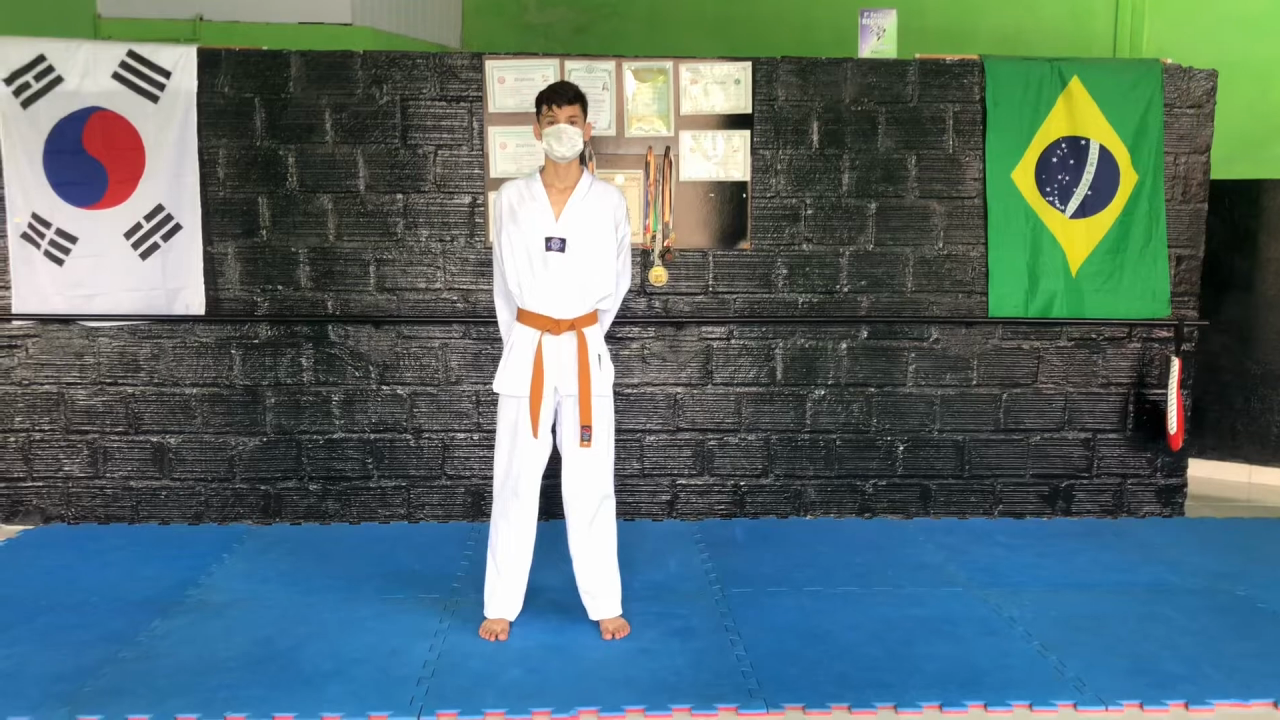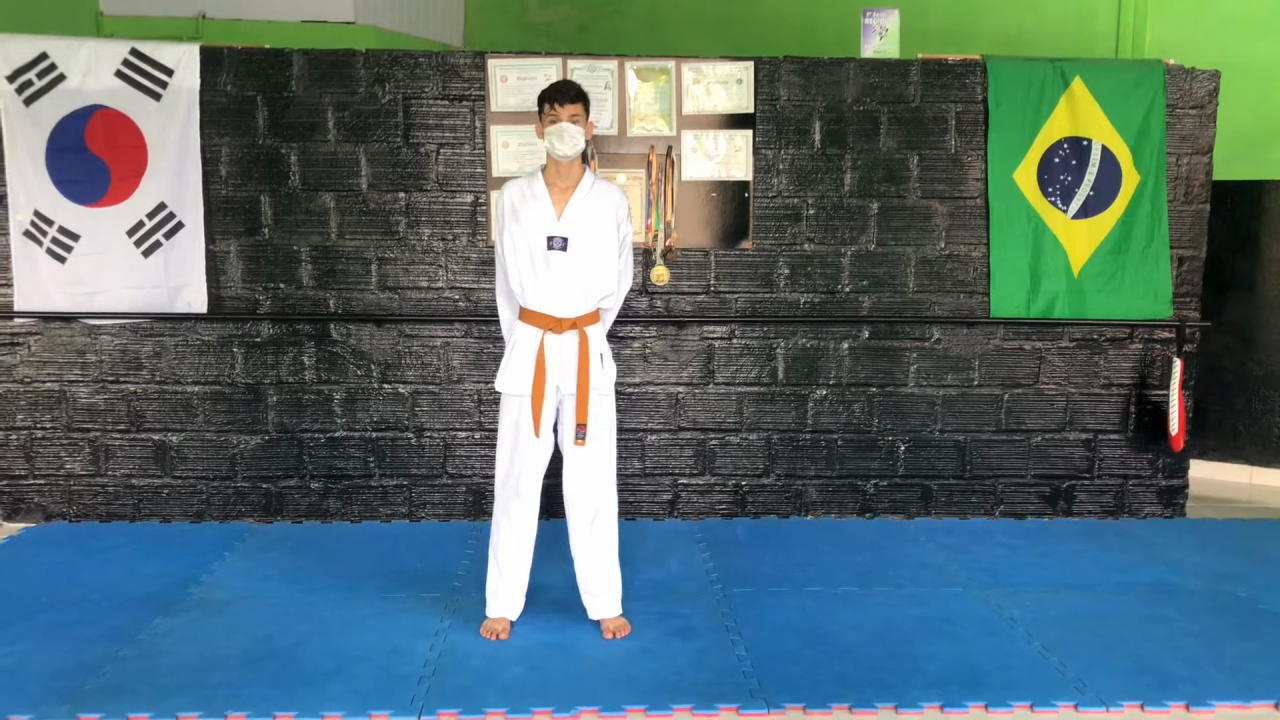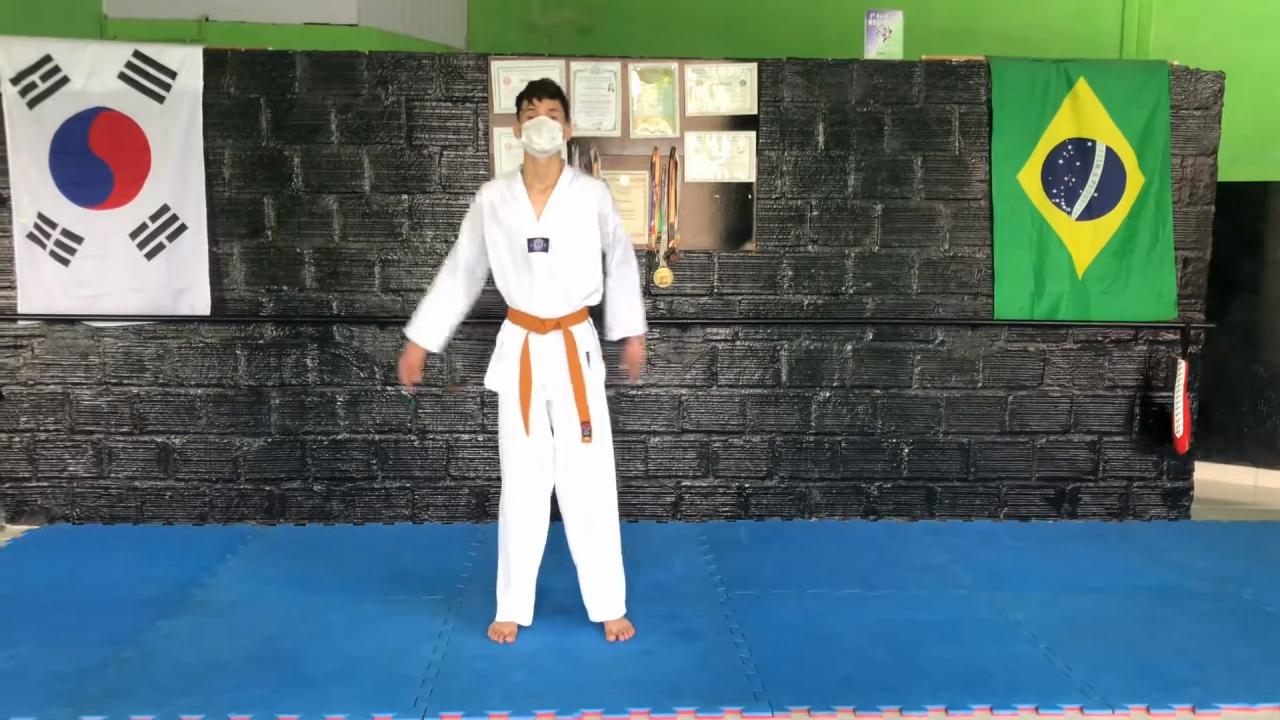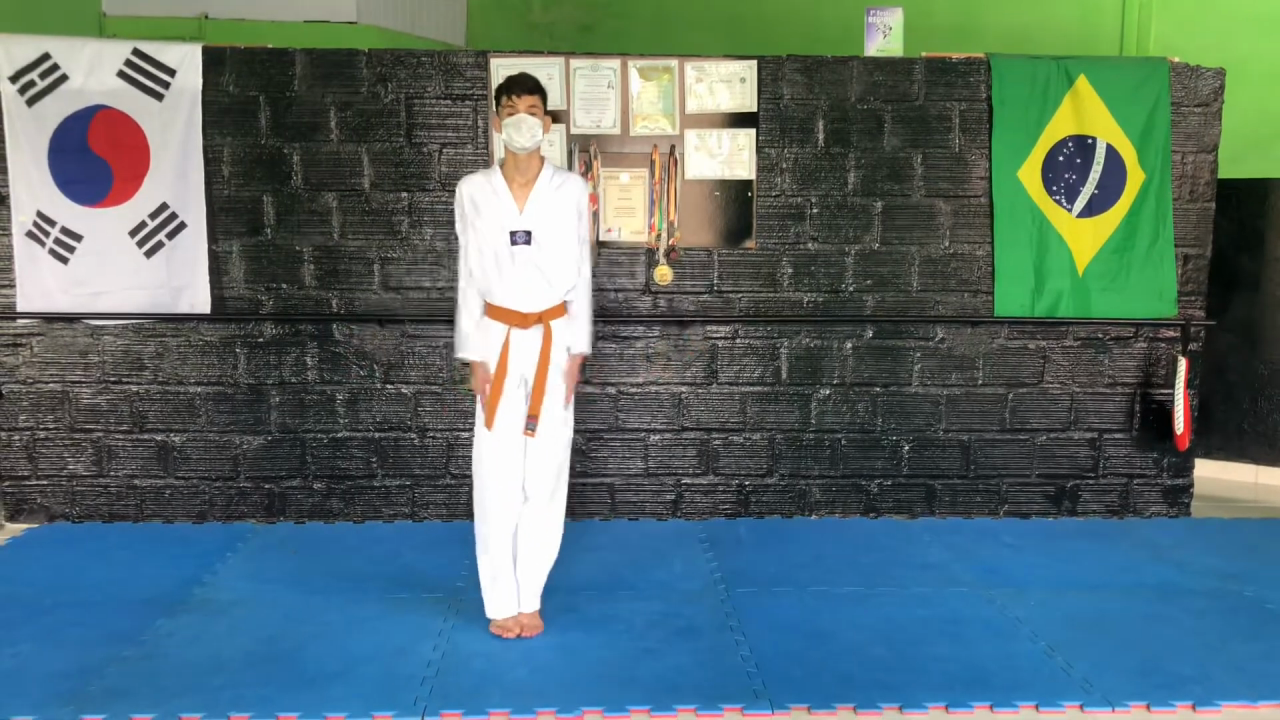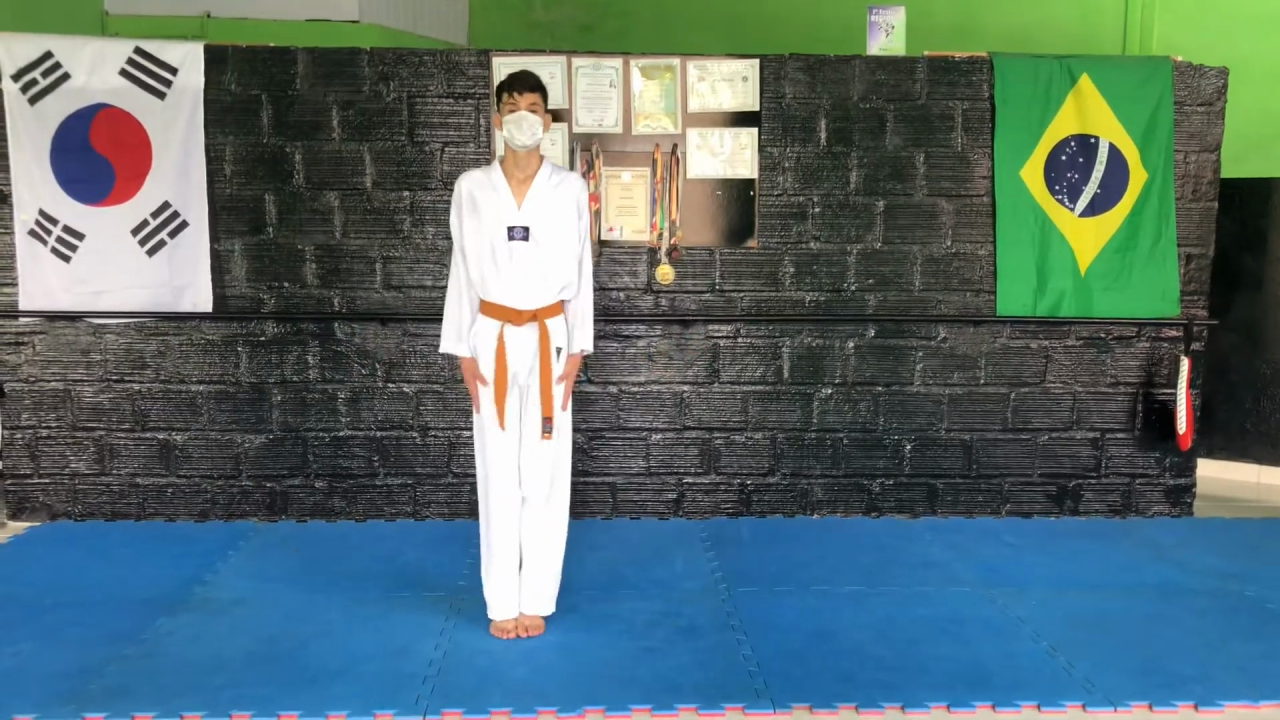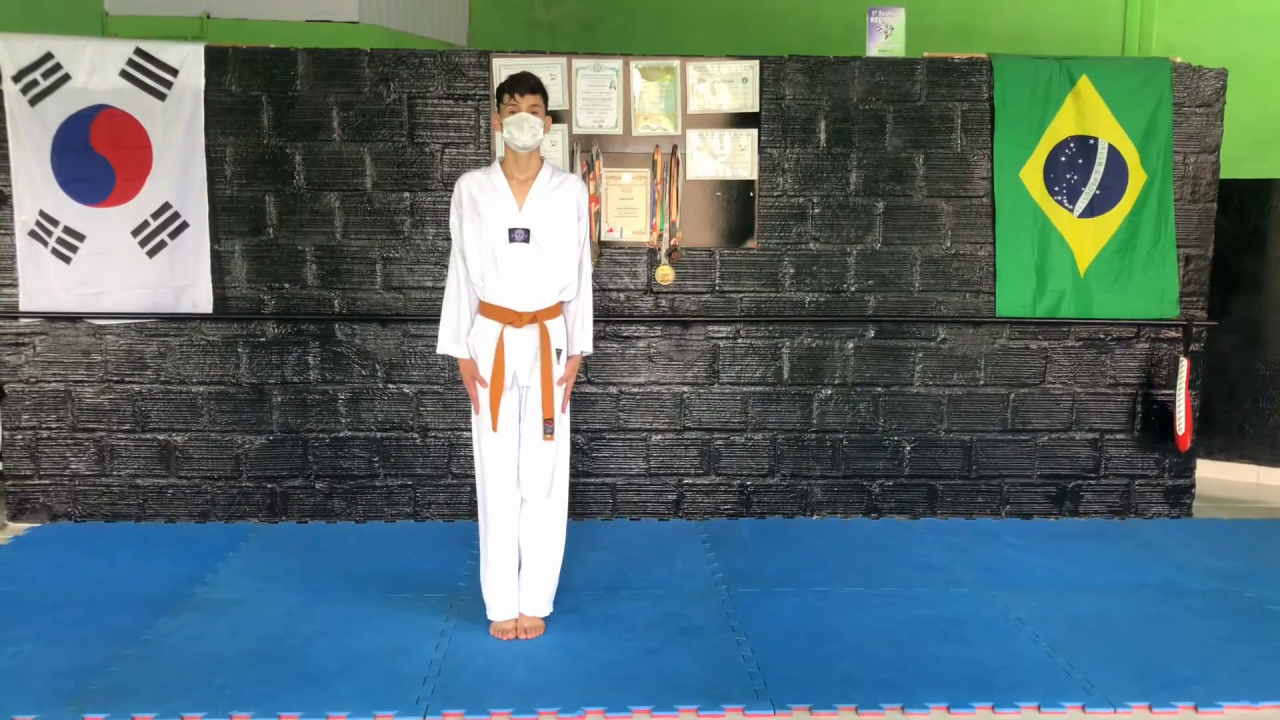
dt=0.4s
person 1, frame 1
left shoulder: (608, 200)
right shoulder: (512, 198)
left elbow: (618, 281)
right elbow: (504, 282)
left wrist: (584, 335)
right wrist: (524, 341)
left hip: (586, 350)
right hip: (528, 349)
left knee: (591, 482)
right knee: (516, 481)
left ankle: (605, 604)
right ankle: (502, 604)
person 1, frame 2
left shoulder: (610, 200)
right shoulder: (514, 197)
left elbow: (620, 281)
right elbow: (507, 282)
left wrist: (581, 334)
right wrist: (531, 339)
left hip: (586, 349)
right hip: (529, 349)
left knee: (592, 482)
right knee: (517, 481)
left ankle: (605, 602)
right ankle: (503, 603)
person 1, frame 3
left shoulder: (592, 194)
right shoulder: (493, 197)
left elbow: (620, 261)
right elbow: (460, 271)
left wrist: (631, 331)
right wrist: (420, 338)
left hip: (574, 345)
right hip: (520, 347)
left knee: (590, 481)
right knee: (522, 483)
left ankle: (608, 606)
right ankle: (512, 606)
person 1, frame 4
left shoulder: (570, 190)
right shoulder: (472, 191)
left elbow: (579, 274)
right elbow: (469, 277)
left wrist: (577, 350)
right wrist: (473, 353)
left hip: (552, 341)
right hip: (498, 342)
left knee: (545, 478)
right knee: (495, 479)
left ankle: (527, 599)
right ankle: (501, 602)
person 1, frame 5
left shoulder: (570, 188)
right shoulder: (471, 187)
left elbow: (581, 273)
right elbow: (463, 273)
left wrist: (578, 350)
right wrist: (463, 352)
left hip: (550, 341)
right hip: (492, 339)
left knee: (545, 477)
right knee: (498, 475)
left ankle: (535, 601)
right ankle: (502, 603)
person 1, frame 6
left shoulder: (570, 190)
right shoulder: (471, 189)
left elbow: (580, 274)
right elbow: (461, 272)
left wrist: (577, 350)
right wrist: (462, 352)
left hip: (549, 340)
right hip: (491, 341)
left knee: (544, 477)
right knee: (497, 476)
left ankle: (535, 601)
right ankle: (502, 603)
